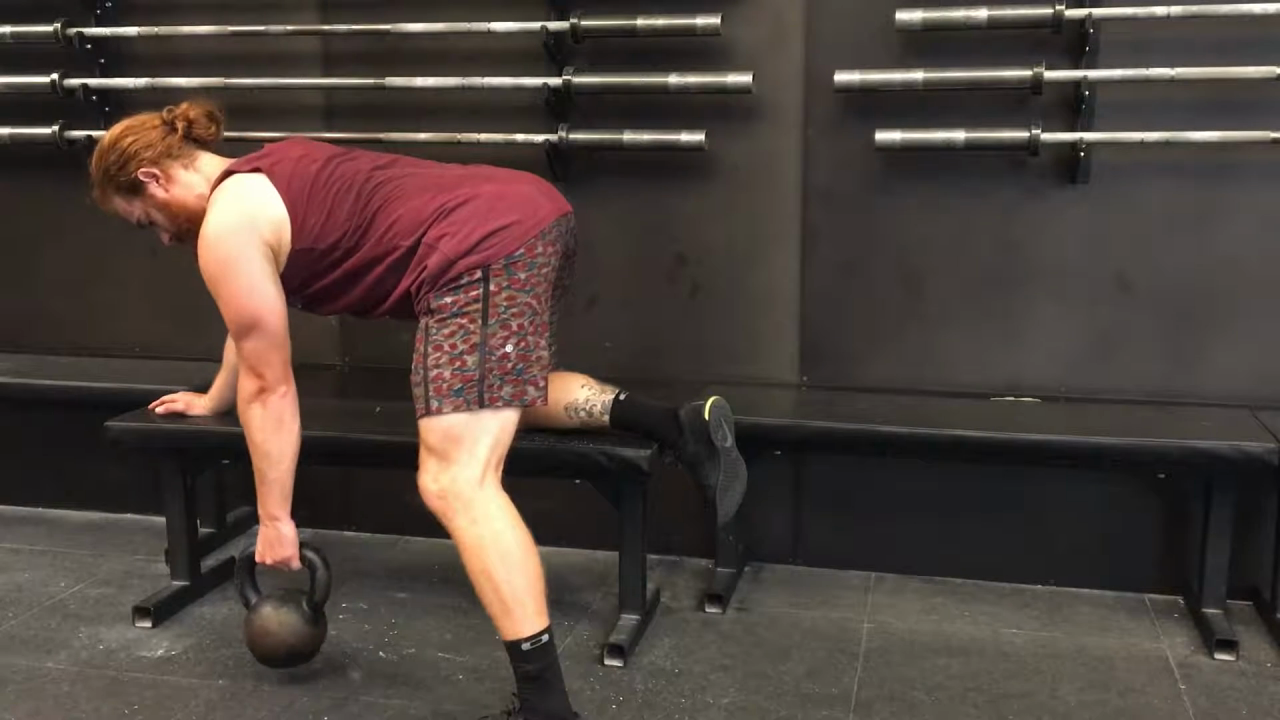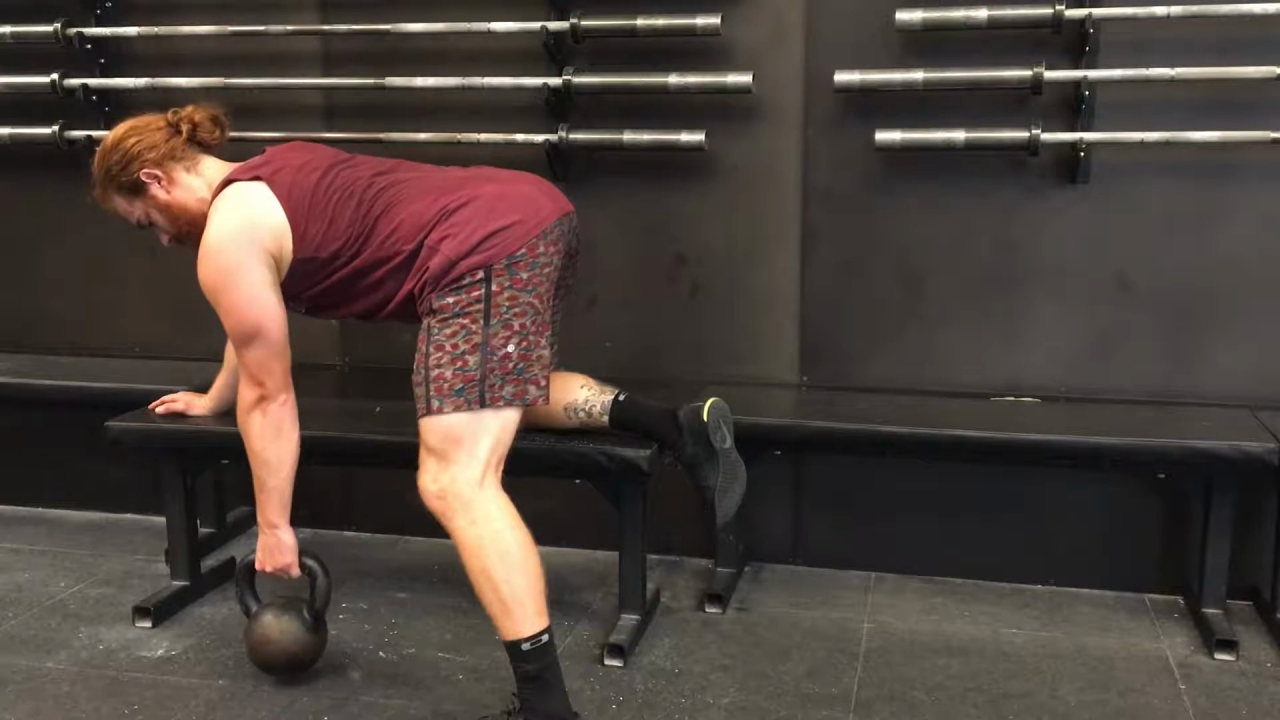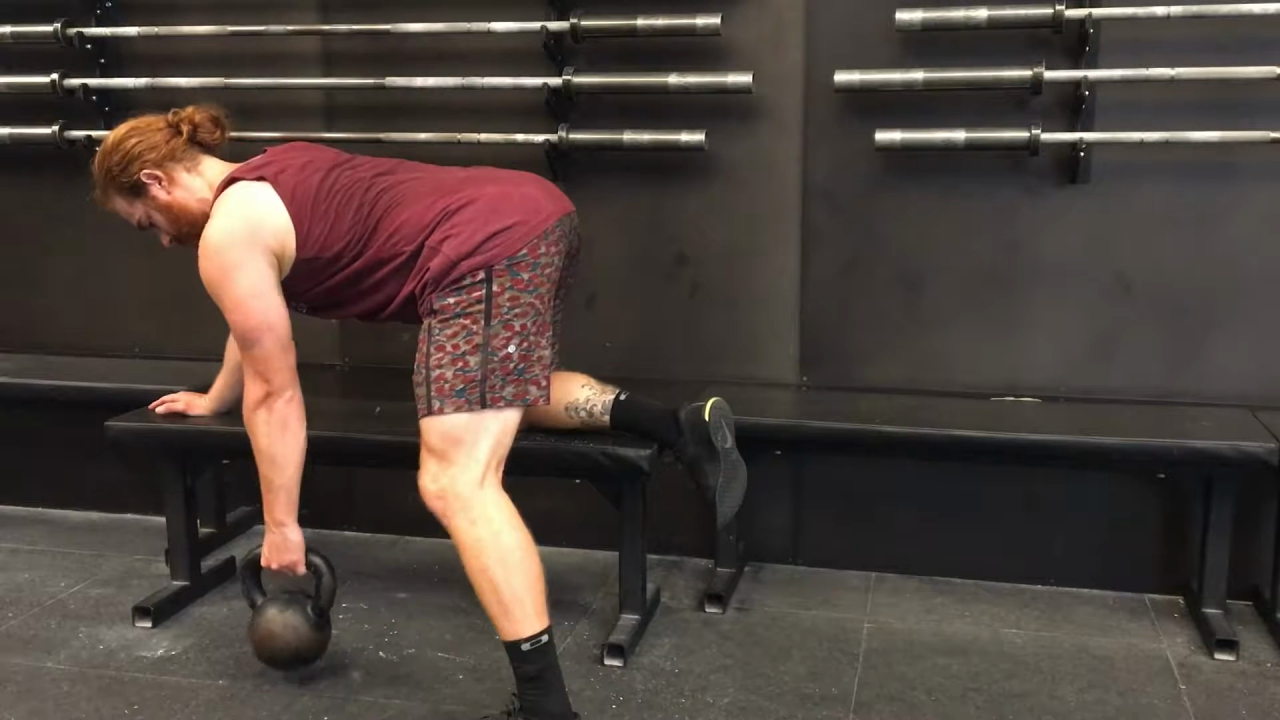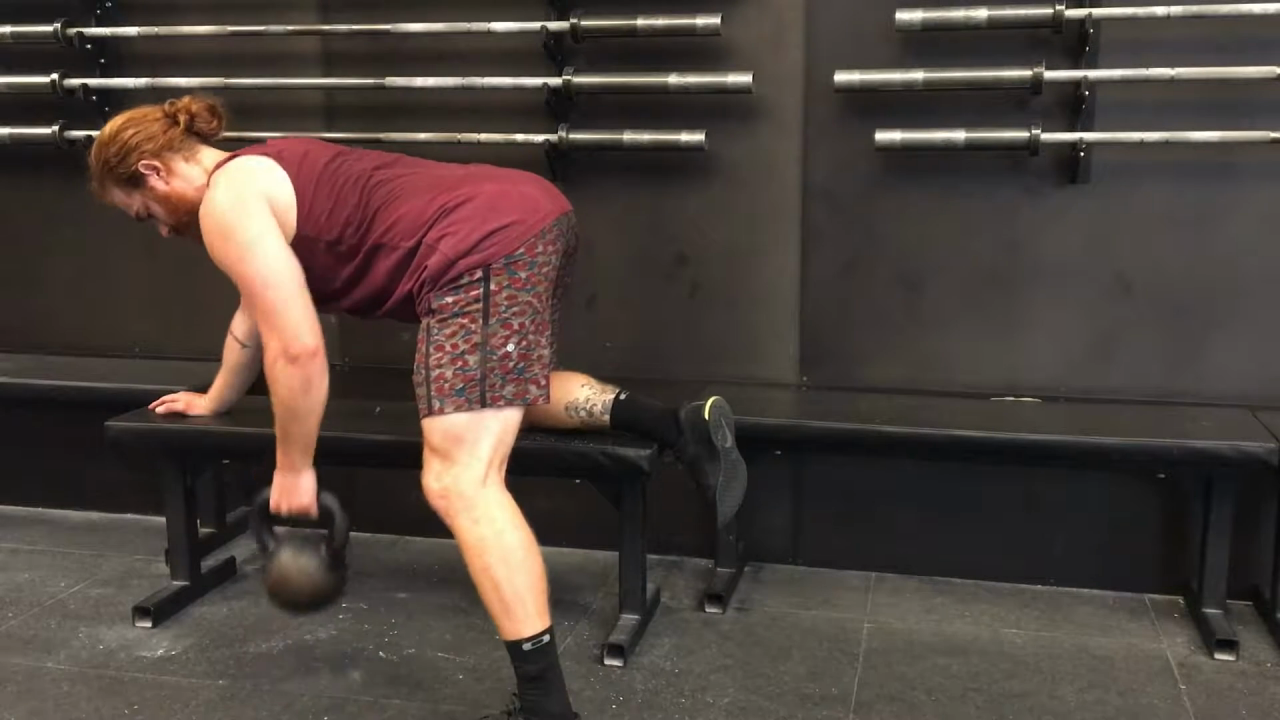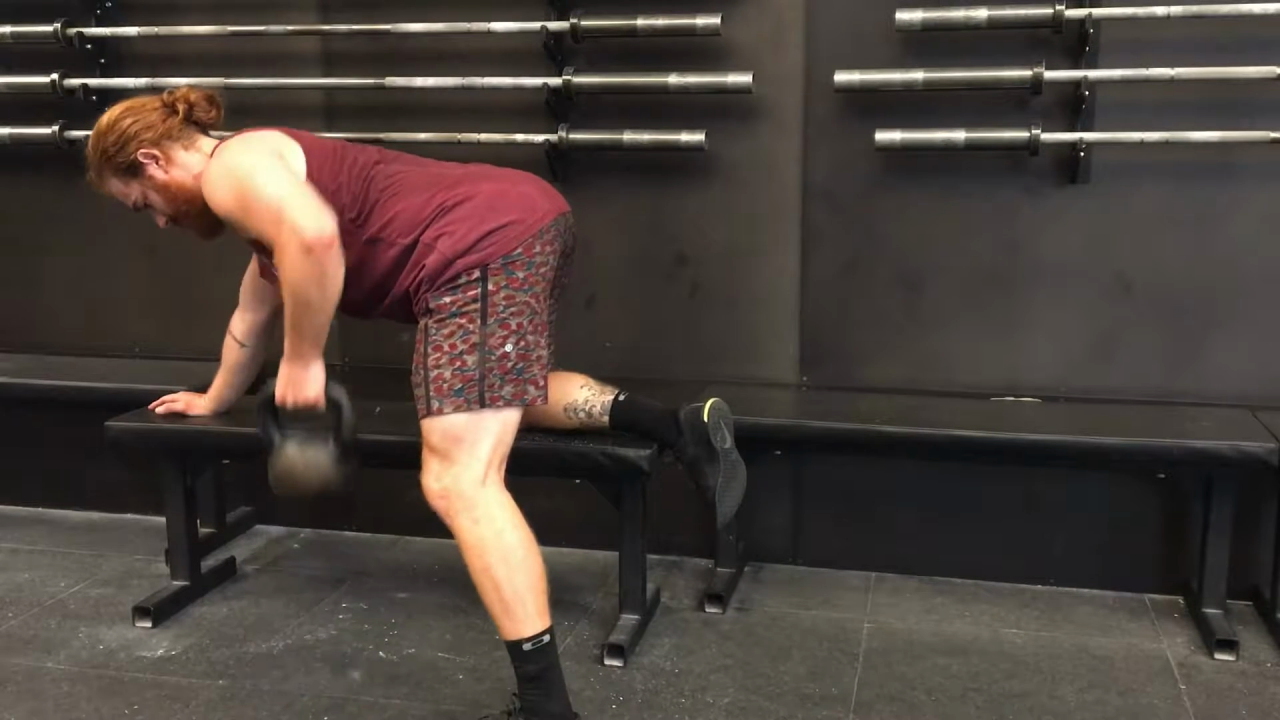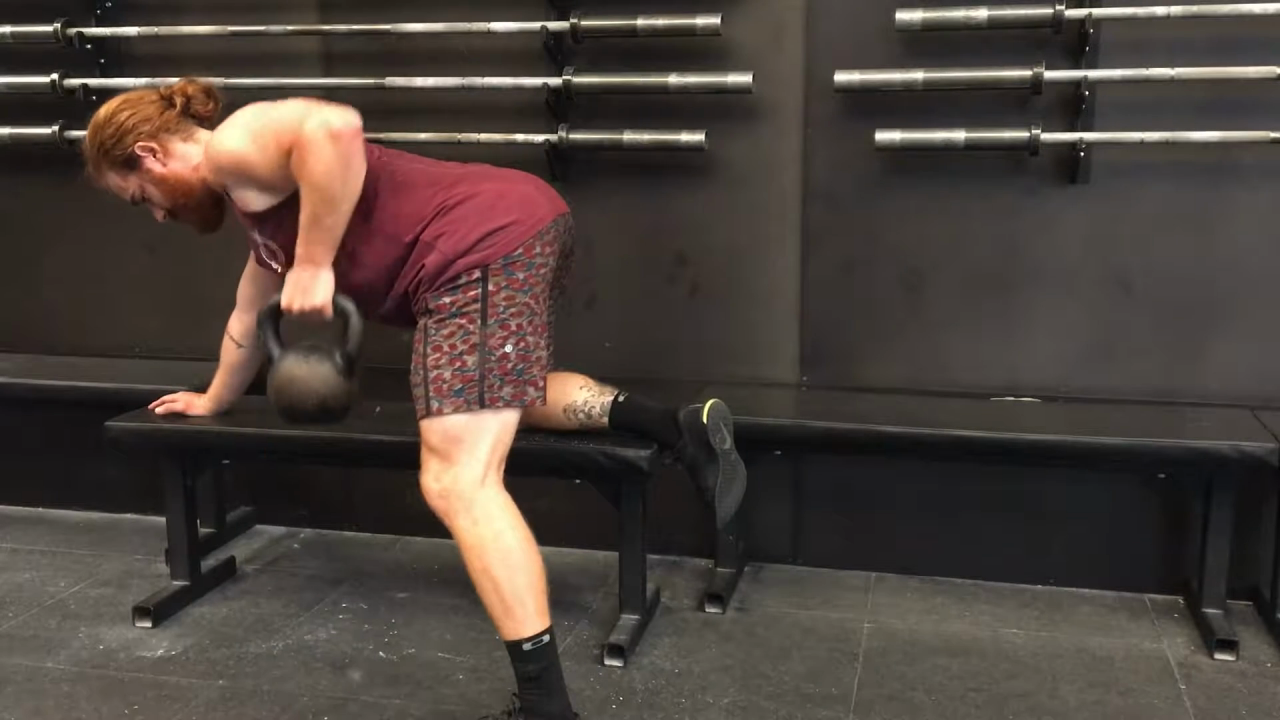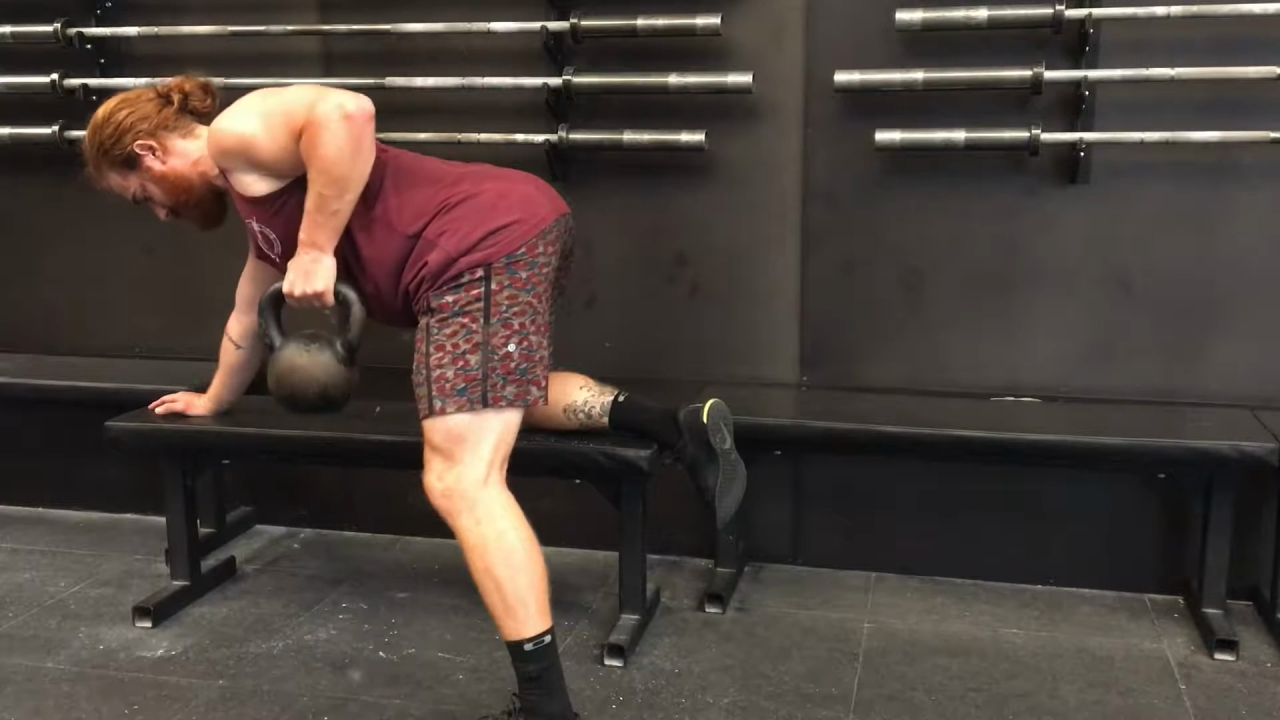
dt=0.2s
person 1, frame 1
left shoulder: (228, 227)
right shoulder: (264, 178)
left elbow: (269, 386)
right elbow: (255, 332)
left wrist: (275, 522)
right wrist: (212, 401)
left hip: (483, 249)
right hip: (529, 209)
left knee: (457, 484)
right knee: (497, 391)
right ankle: (682, 426)
person 1, frame 2
left shoulder: (230, 236)
right shoulder: (266, 179)
left elbow: (269, 395)
right elbow: (255, 336)
left wrist: (274, 529)
right wrist: (212, 400)
left hip: (485, 250)
right hip: (530, 209)
left knee: (456, 484)
right knee: (500, 391)
right ankle: (681, 426)
person 1, frame 3
left shoulder: (229, 234)
right shoulder: (268, 180)
left elbow: (274, 392)
right elbow: (258, 328)
left wrist: (280, 527)
right wrist: (213, 400)
left hip: (487, 251)
right hip: (531, 211)
left knee: (457, 485)
right knee: (502, 393)
right ankle: (682, 426)
person 1, frame 4
left shoulder: (227, 202)
right shoulder: (263, 173)
left elbow: (297, 349)
right elbow: (259, 314)
left wrist: (293, 470)
right wrist: (214, 399)
left hip: (485, 249)
right hip: (529, 211)
left knee: (460, 485)
right knee: (500, 392)
right ankle: (683, 426)
person 1, frame 5
left shoulder: (230, 171)
right shoulder: (263, 167)
left elbow: (316, 236)
right elbow: (256, 311)
left wrist: (302, 362)
right wrist: (214, 399)
left hip: (483, 247)
right hip: (526, 214)
left knee: (460, 485)
right knee: (498, 393)
right ankle: (682, 427)
person 1, frame 6
left shoulder: (236, 144)
right shoulder: (259, 183)
left elbow: (336, 128)
right elbow: (251, 314)
left wrist: (313, 269)
right wrist: (214, 399)
left hip: (482, 247)
right hip: (522, 217)
left knee: (459, 485)
right knee: (498, 392)
right ankle: (681, 428)
person 1, frame 7
left shoulder: (237, 135)
right shoulder: (256, 187)
left elbow: (347, 112)
right elbow: (250, 313)
left wrist: (316, 249)
right wrist: (213, 400)
left hip: (484, 244)
right hip: (522, 218)
left knee: (462, 484)
right knee: (498, 392)
right ankle: (681, 428)
